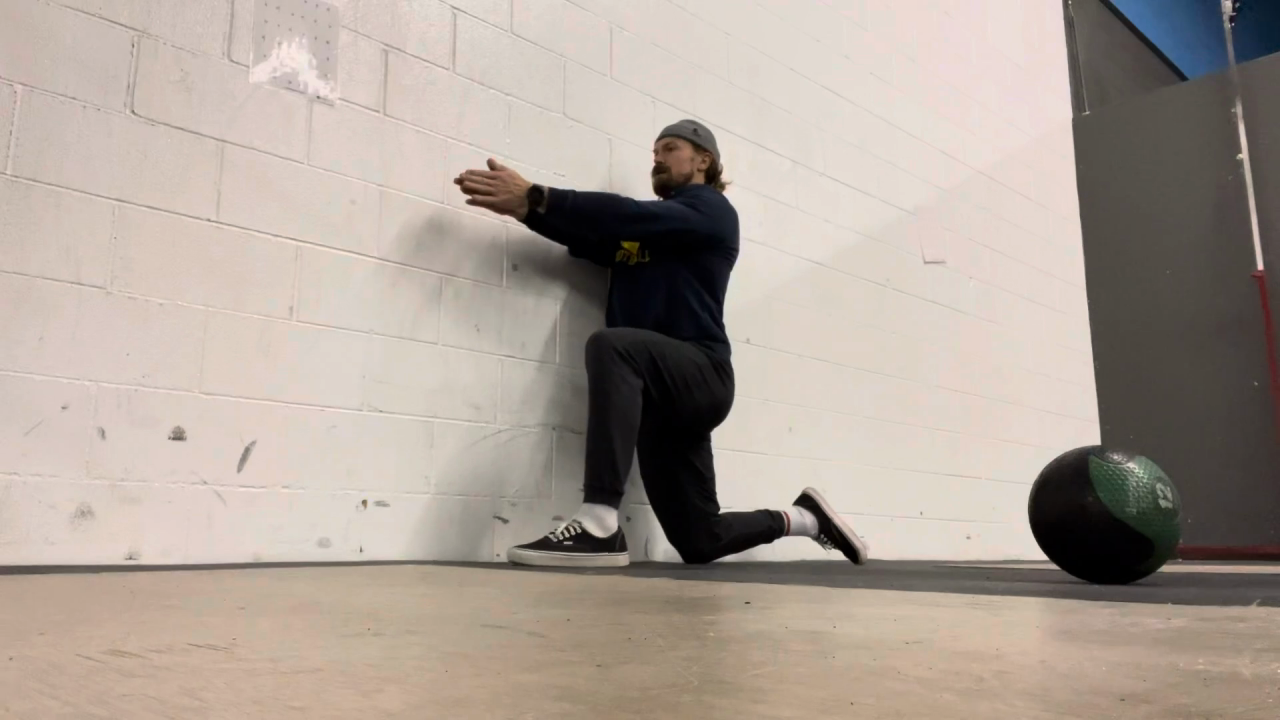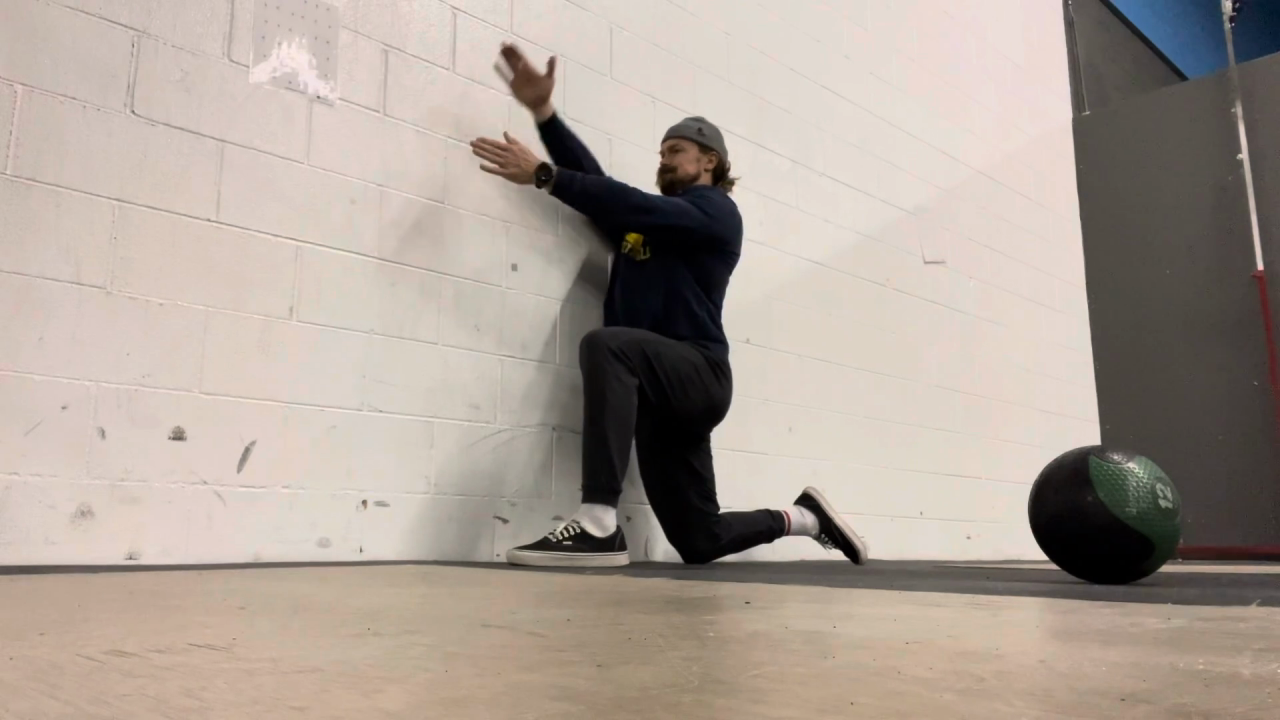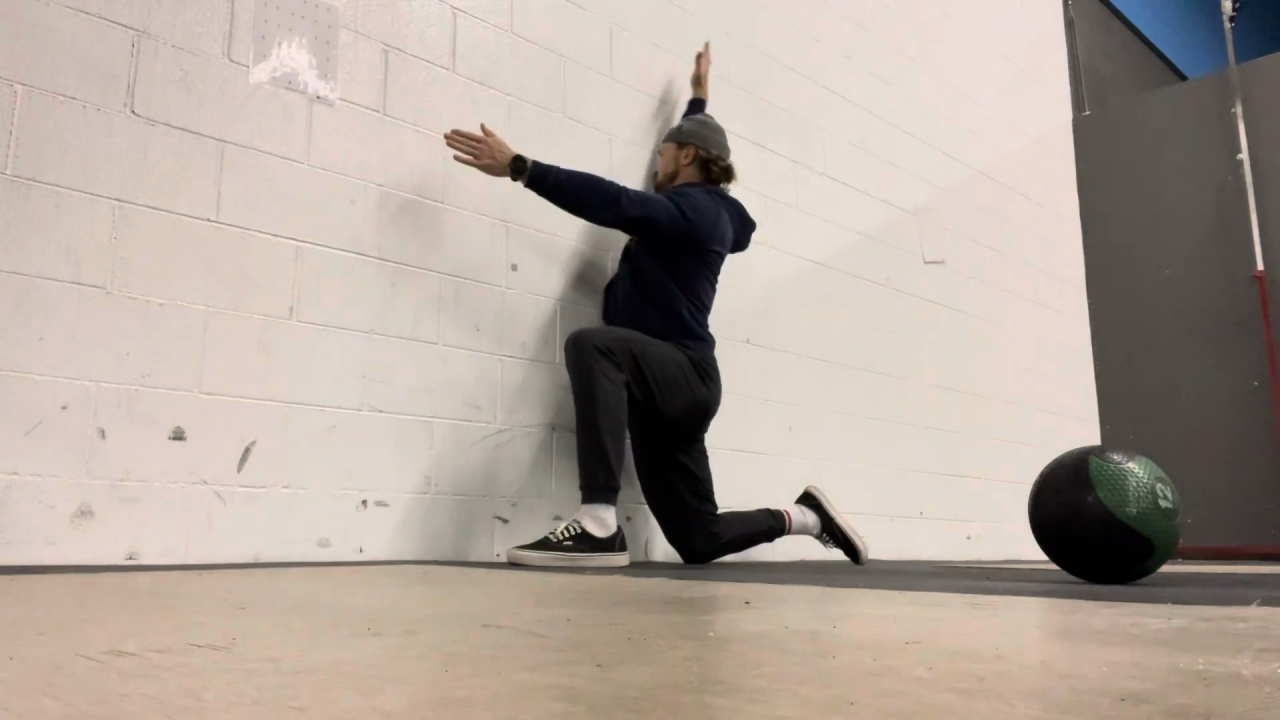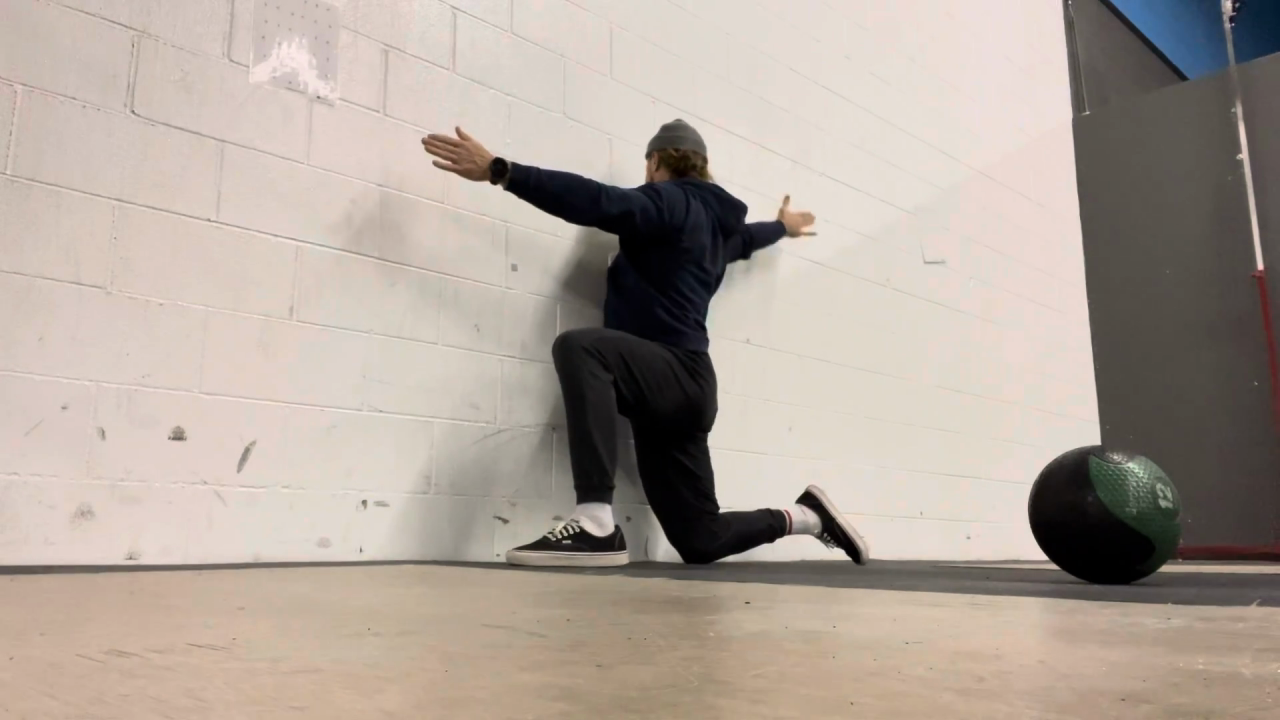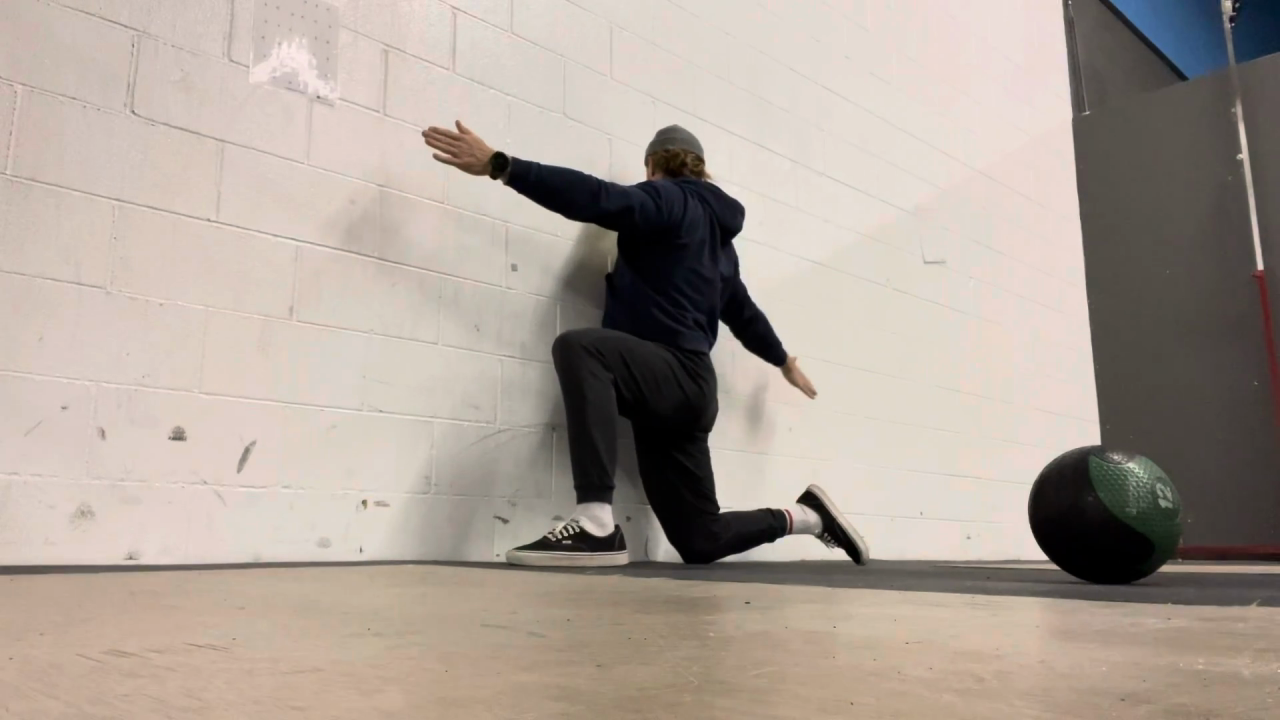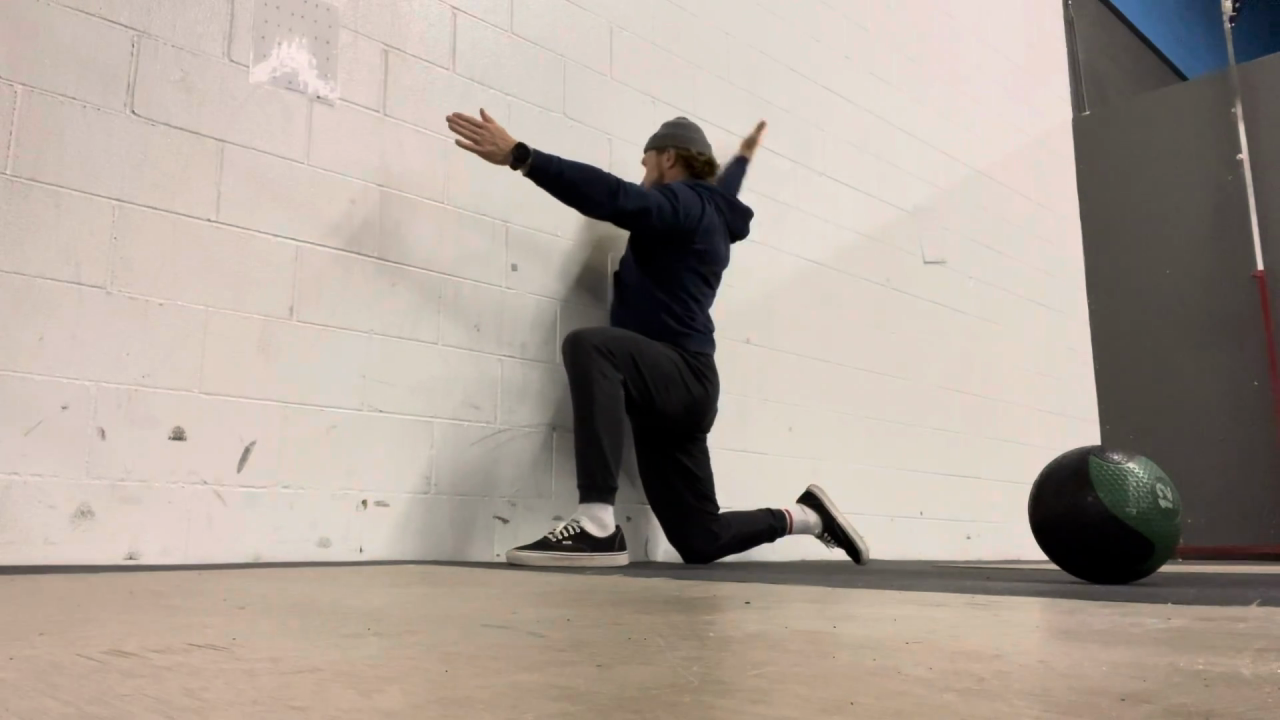
dt=0.7s
person 1, frame 1
left shoulder: (710, 210)
right shoulder: (644, 226)
left elbow: (625, 216)
right elbow: (590, 235)
left wrist: (537, 196)
right wrist: (525, 206)
left hip: (700, 377)
right hip: (661, 394)
left knee: (611, 346)
right knee: (700, 542)
left ankle: (600, 526)
right ankle: (802, 519)
person 1, frame 2
left shoulder: (716, 212)
right shoulder: (650, 222)
left elbow: (633, 205)
right elbow: (598, 185)
left wrist: (542, 173)
right wrist: (542, 110)
left hip: (696, 374)
right hip: (662, 380)
left knee: (605, 346)
right knee: (699, 539)
left ankle: (599, 526)
right ankle: (803, 518)
person 1, frame 3
left shoulder: (696, 209)
right shoulder: (700, 206)
left elbow: (614, 203)
left wrist: (518, 166)
right wrist: (697, 98)
left hip: (683, 377)
right hip: (670, 385)
right knee: (700, 541)
left ankle: (599, 526)
right ankle: (805, 517)
person 1, frame 4
left shoulder: (670, 202)
right shoulder: (712, 220)
left elbow: (594, 202)
right elbow: (746, 238)
left wrist: (497, 169)
right wrist: (784, 225)
left hip: (675, 376)
right hip: (680, 385)
right knee: (699, 541)
left ankle: (595, 526)
right ankle: (806, 517)
person 1, frame 5
left shoulder: (668, 200)
right shoulder: (714, 229)
left elbow: (594, 198)
right elbow: (741, 308)
left wrist: (498, 164)
right wrist: (785, 361)
left hip: (677, 377)
right hip: (685, 386)
right knee: (701, 542)
left ankle: (596, 526)
right ankle: (806, 517)
person 1, frame 6
left shoulder: (684, 206)
right shoulder: (704, 212)
left elbow: (612, 197)
right elbow: (719, 194)
left wrist: (519, 155)
right wrist: (743, 158)
left hip: (682, 378)
right hip: (676, 385)
right knee: (700, 541)
left ankle: (597, 528)
right ankle: (806, 516)
